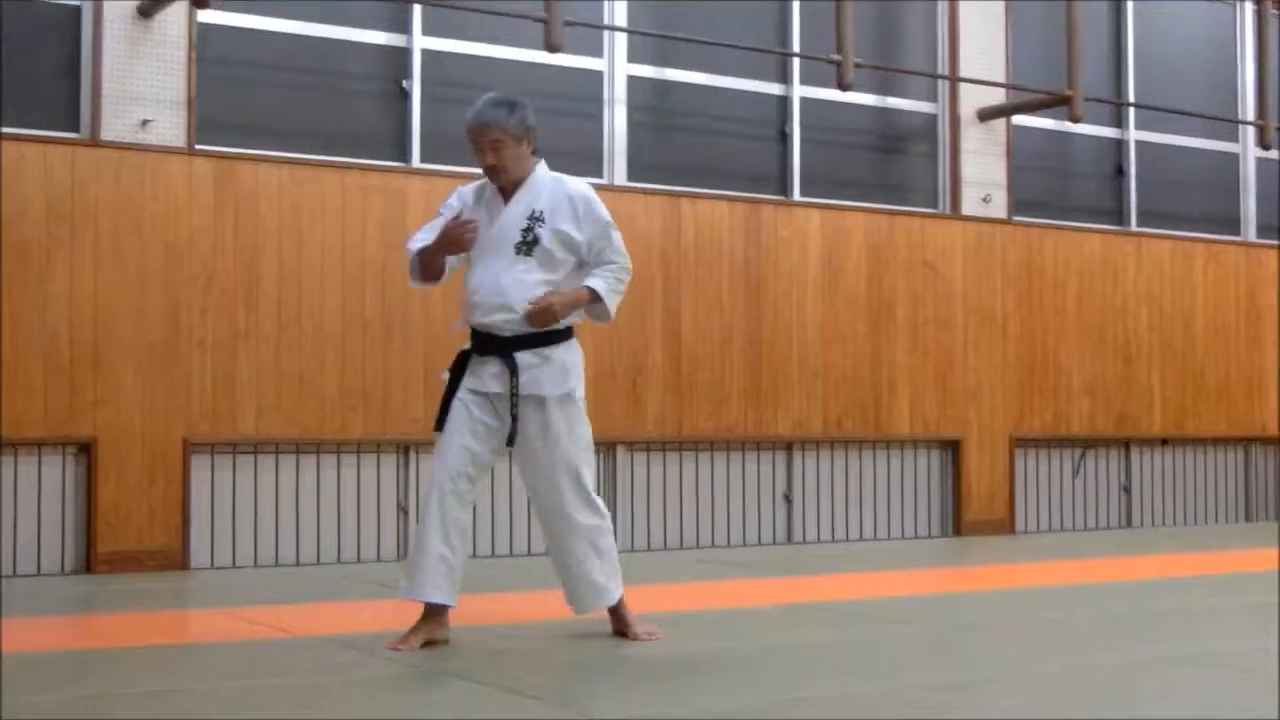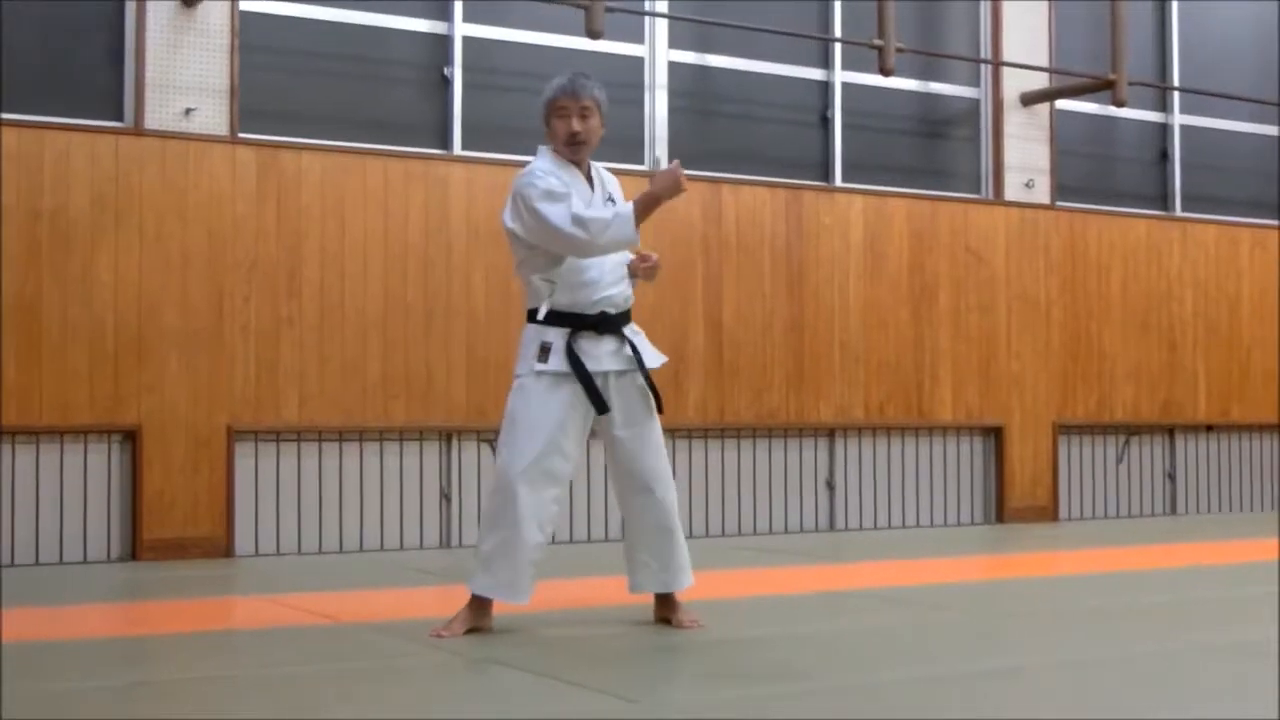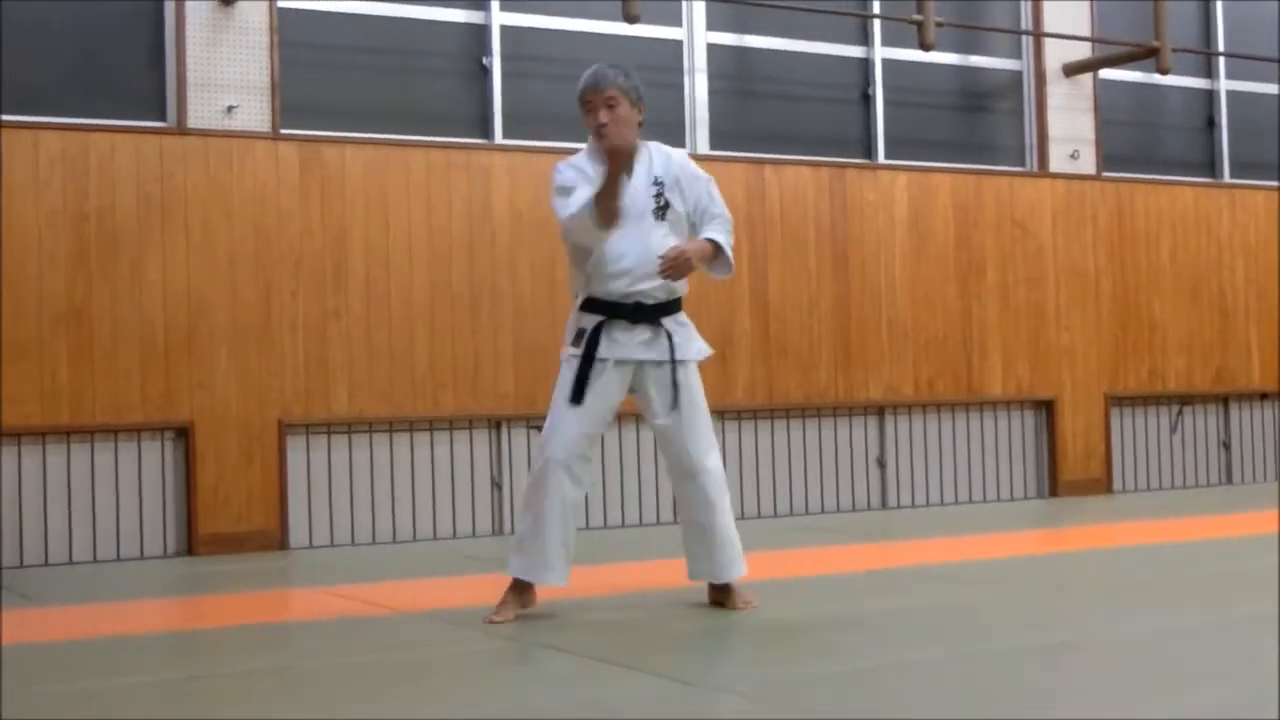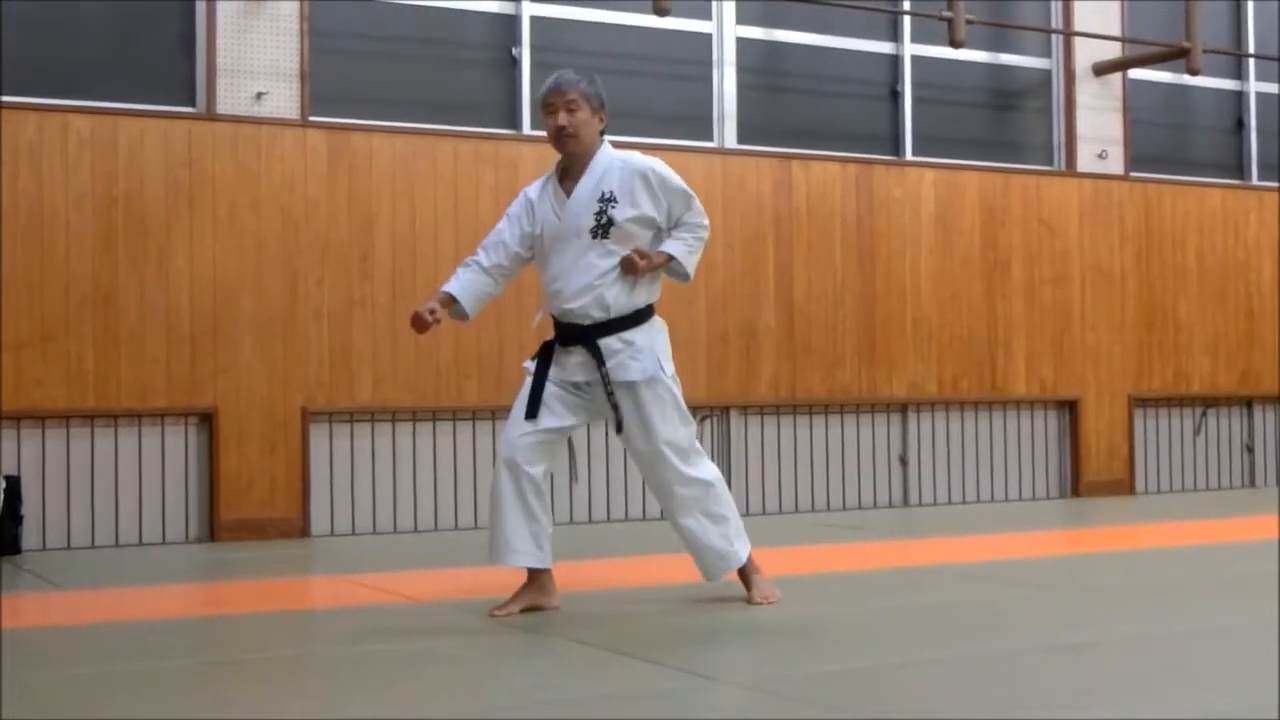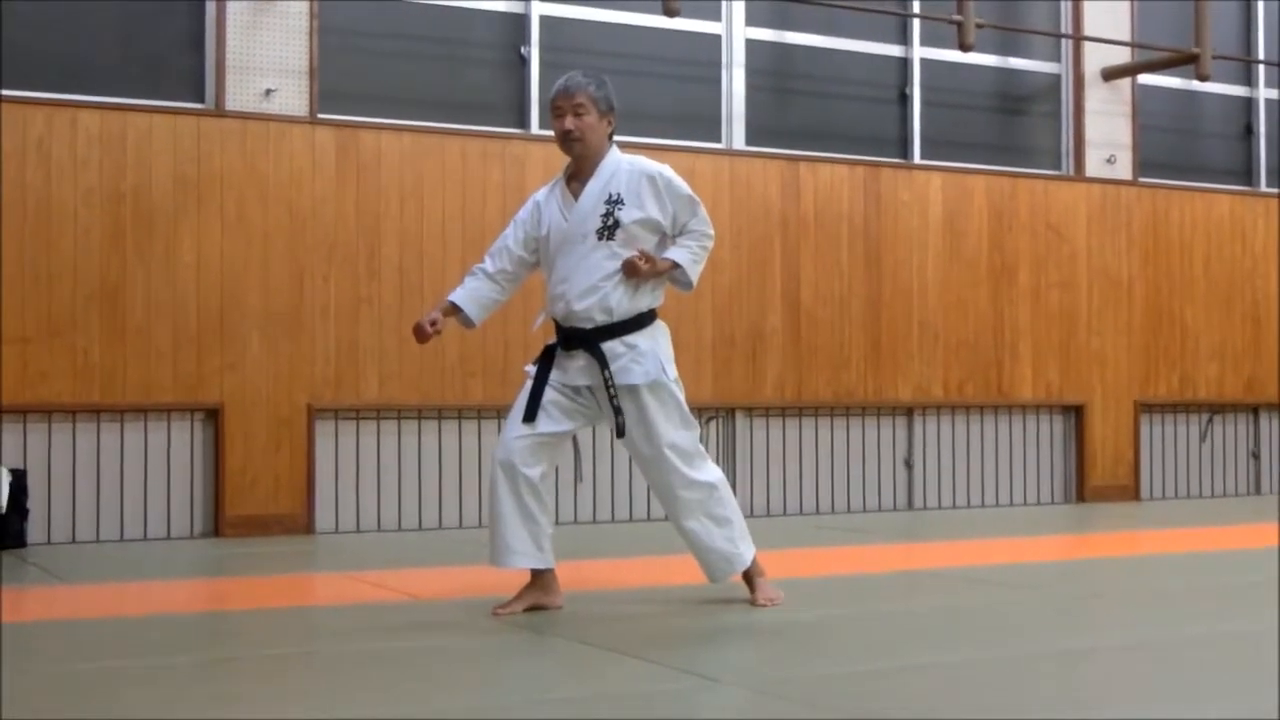
dt=1s
person 1, frame 1
left shoulder: (572, 196)
right shoulder: (468, 200)
left elbow: (615, 267)
right elbow: (421, 268)
left wrist: (573, 298)
right wrist: (442, 249)
left hip: (547, 366)
right hip: (482, 366)
left knee: (567, 492)
right knee: (448, 482)
left ankle: (615, 607)
right ankle: (434, 616)
person 1, frame 2
left shoulder: (606, 181)
right shoulder: (536, 182)
right elbow: (588, 236)
left wrist: (637, 265)
right wrist: (654, 197)
left hip: (618, 345)
right hip: (557, 351)
left knee: (648, 475)
right knee: (527, 474)
left ankle: (665, 597)
right ankle: (482, 603)
person 1, frame 3
left shoulder: (675, 165)
right shoulder: (573, 172)
left elbow: (720, 223)
right elbow: (587, 230)
left wrist: (699, 250)
right wrist: (615, 173)
left hip: (665, 334)
right hip: (599, 335)
left knee: (696, 460)
right knee: (560, 455)
left ankle: (721, 580)
right ankle: (524, 585)
person 1, frame 4
left shoulder: (640, 172)
right shoulder: (535, 198)
left elbow: (695, 222)
right elbow: (492, 262)
left wrist: (661, 260)
right wrist: (441, 303)
left hip: (633, 347)
right hip: (566, 353)
left knee: (678, 462)
right knee: (518, 454)
left ankle: (747, 567)
right ankle: (539, 582)
person 1, frame 5
left shoulder: (649, 178)
right shoulder: (544, 203)
left elbow: (700, 232)
right elbow: (499, 268)
left wrist: (665, 266)
right wrist: (445, 312)
left hip: (635, 351)
right hip: (568, 357)
left knee: (681, 464)
right knee: (516, 455)
left ankle: (751, 568)
right ankle: (542, 580)
